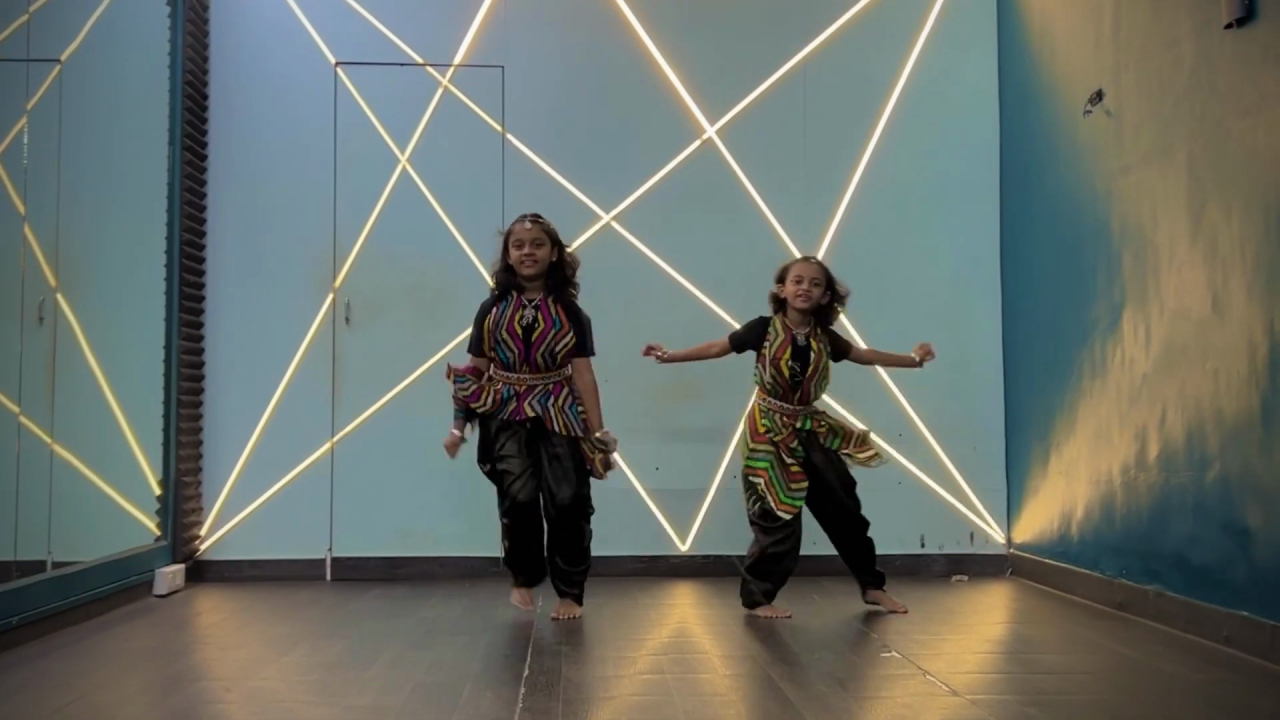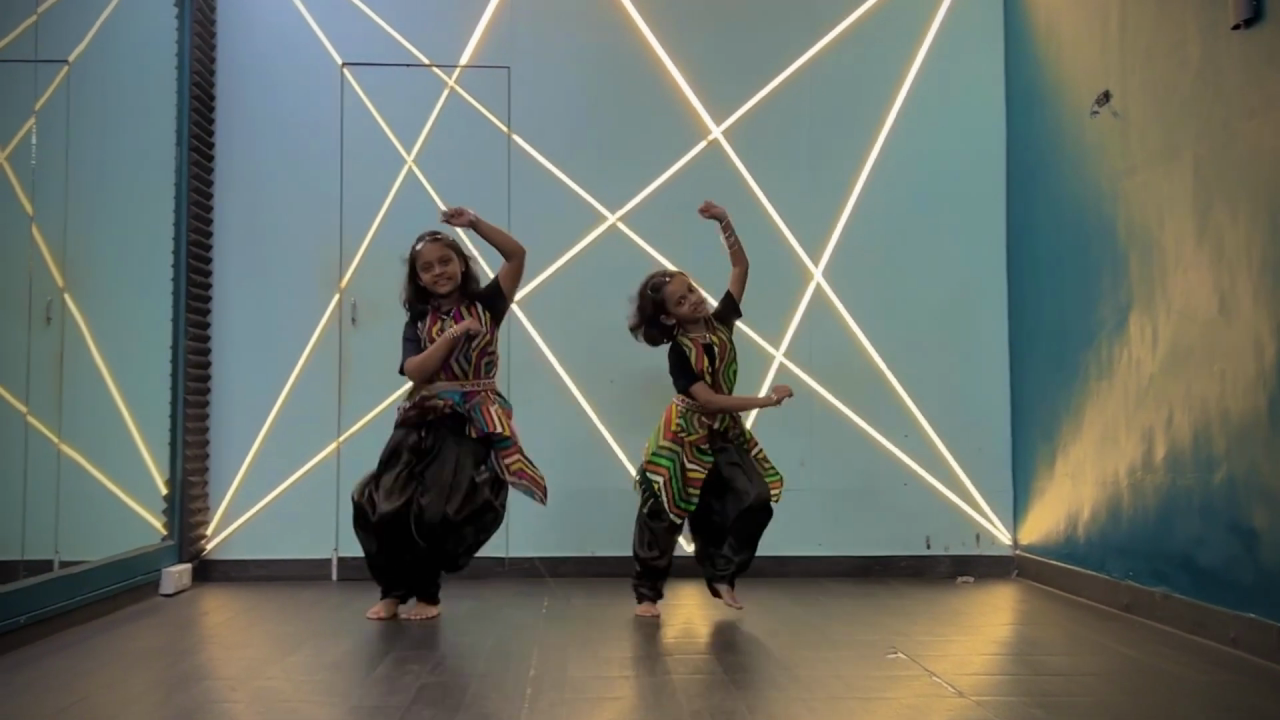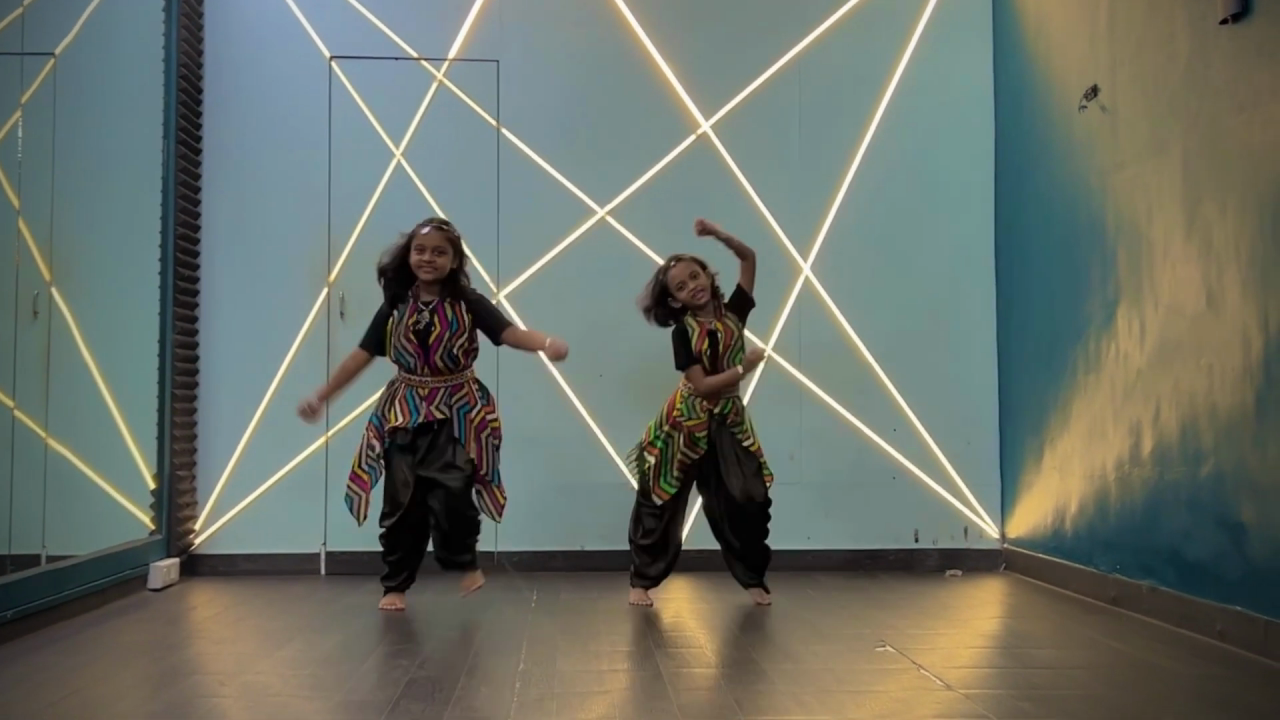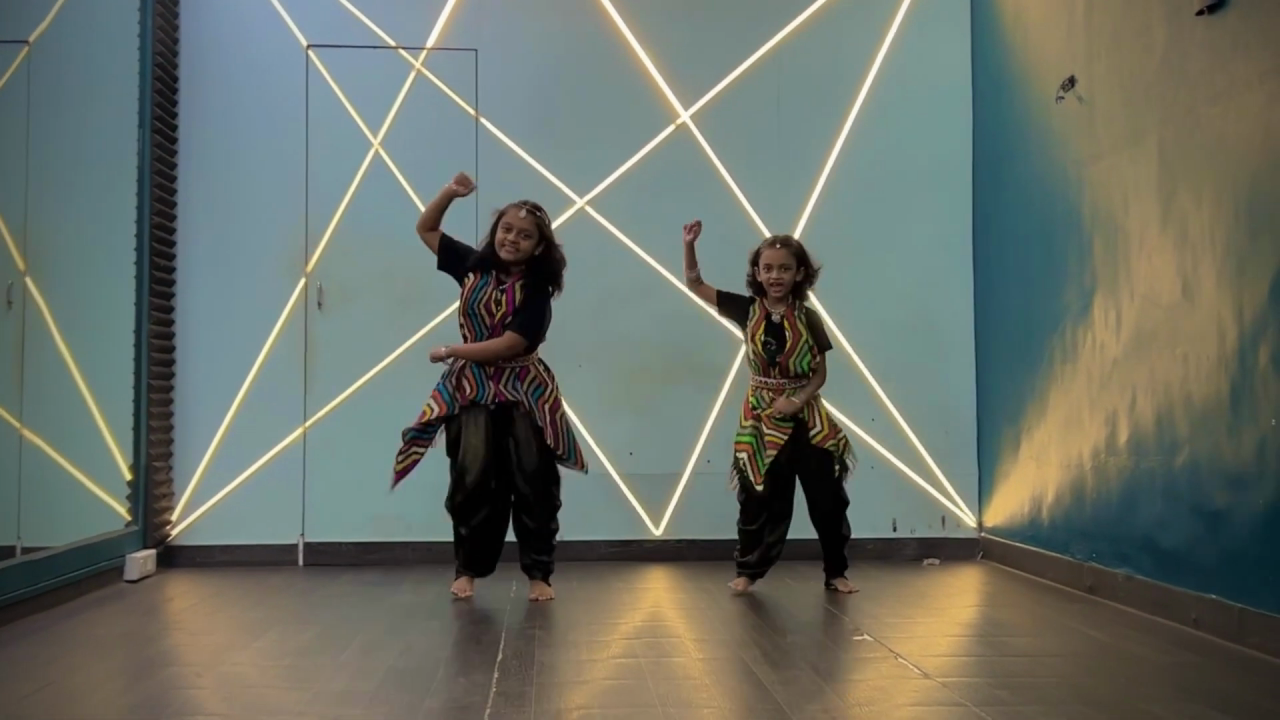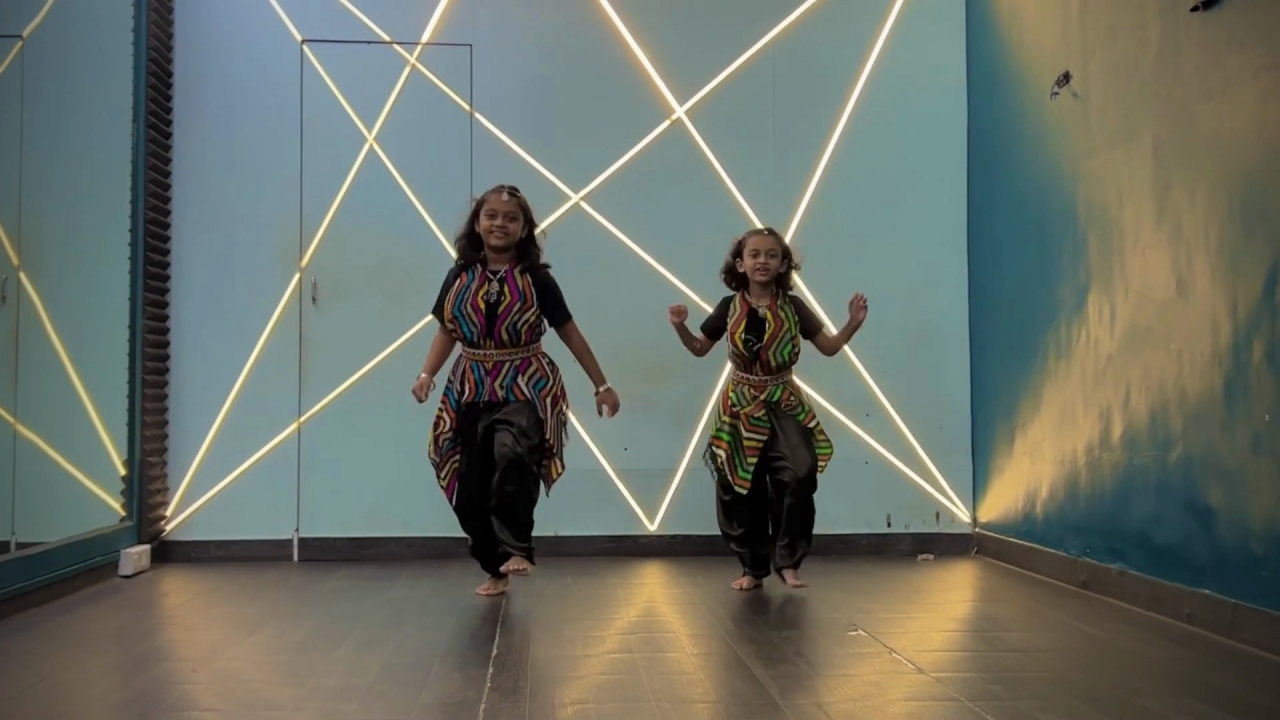
dt=0.5s
person 1, frame 1
left shoulder: (566, 306)
right shoulder: (493, 307)
left elbow: (582, 369)
right elbow: (472, 368)
left wrist: (598, 428)
right wrist: (457, 424)
left hip: (557, 413)
right hip: (505, 415)
left knee: (567, 503)
right knee: (520, 497)
left ankle: (569, 593)
right ankle: (524, 578)
person 1, frame 2
left shoulder: (485, 306)
right shoulder: (418, 323)
left elbow: (517, 255)
right elbow: (416, 373)
left wrist: (474, 224)
right wrist: (452, 334)
left hip: (472, 421)
right hip: (424, 419)
left knee: (442, 509)
right knee: (379, 505)
left ankle: (427, 594)
right ankle: (393, 592)
person 1, frame 3
left shoulder: (469, 303)
right shoulder: (394, 307)
left elbow: (510, 334)
right elbow: (363, 354)
left wrist: (548, 345)
right wrist: (322, 396)
left hip: (460, 407)
right hip: (405, 410)
left knee: (450, 487)
right knee: (403, 503)
left ankle: (464, 561)
right ankle: (395, 584)
person 1, frame 4
left shoulder: (537, 294)
right shoulder: (472, 267)
left elbow: (509, 345)
right elbow: (426, 229)
left wrist: (451, 351)
right wrist: (450, 193)
left hip: (523, 394)
right hip: (471, 391)
left knee: (533, 485)
right knee: (474, 480)
left ankle: (538, 574)
right ankle: (469, 569)
person 1, frame 5
left shoulder: (536, 278)
right shoulder: (458, 278)
left elbow: (569, 331)
right elbow: (445, 332)
left wrist: (601, 382)
right wrist: (425, 375)
left hip: (525, 386)
right hip: (470, 389)
left knee: (513, 458)
right knee: (471, 488)
left ankle: (516, 551)
right ankle: (495, 569)
person 2, frame 1
left shoulder: (824, 335)
right shoulder: (762, 329)
left elbow: (863, 355)
right elbow: (719, 347)
left wrist: (911, 360)
right wrist: (671, 356)
left hip: (811, 428)
right hip: (768, 430)
left knee: (844, 510)
right knee: (778, 516)
left ankle: (873, 586)
right ankle: (758, 596)
person 2, frame 2
left shoulder: (721, 321)
right shoulder: (678, 354)
left elbow: (740, 267)
right elbow: (709, 402)
left wrist: (723, 223)
right wrist: (763, 401)
left hip: (724, 433)
right hip: (688, 436)
left knee: (754, 502)
right knee: (662, 515)
left ankle: (722, 577)
right ankle: (646, 593)
person 2, frame 3
left shoulder: (734, 312)
right shoulder: (683, 332)
left elbow: (748, 260)
right elbow: (702, 384)
left wrist: (715, 234)
right wrist: (742, 369)
left hip: (728, 420)
right hip: (688, 420)
left knee: (747, 501)
right knee: (662, 501)
left ankle: (752, 577)
right ankle: (643, 580)
person 2, frame 4
left shoulder: (807, 319)
right shoulder: (746, 310)
left elbow: (820, 373)
right elbow: (696, 285)
left wrist: (798, 401)
right wrist: (689, 245)
left hip: (805, 413)
right hip: (761, 413)
left knee: (827, 496)
right knee: (760, 494)
left ankle: (835, 571)
right ankle: (748, 570)
person 2, frame 5
left shoulder: (793, 307)
right shoulder: (729, 307)
left elbow: (828, 346)
right elbow: (700, 349)
left wrist: (853, 322)
right wrist: (681, 327)
left hip: (785, 404)
right hip: (741, 407)
left knee: (798, 475)
right knee: (741, 492)
left ankle: (788, 561)
right ankle: (754, 567)
